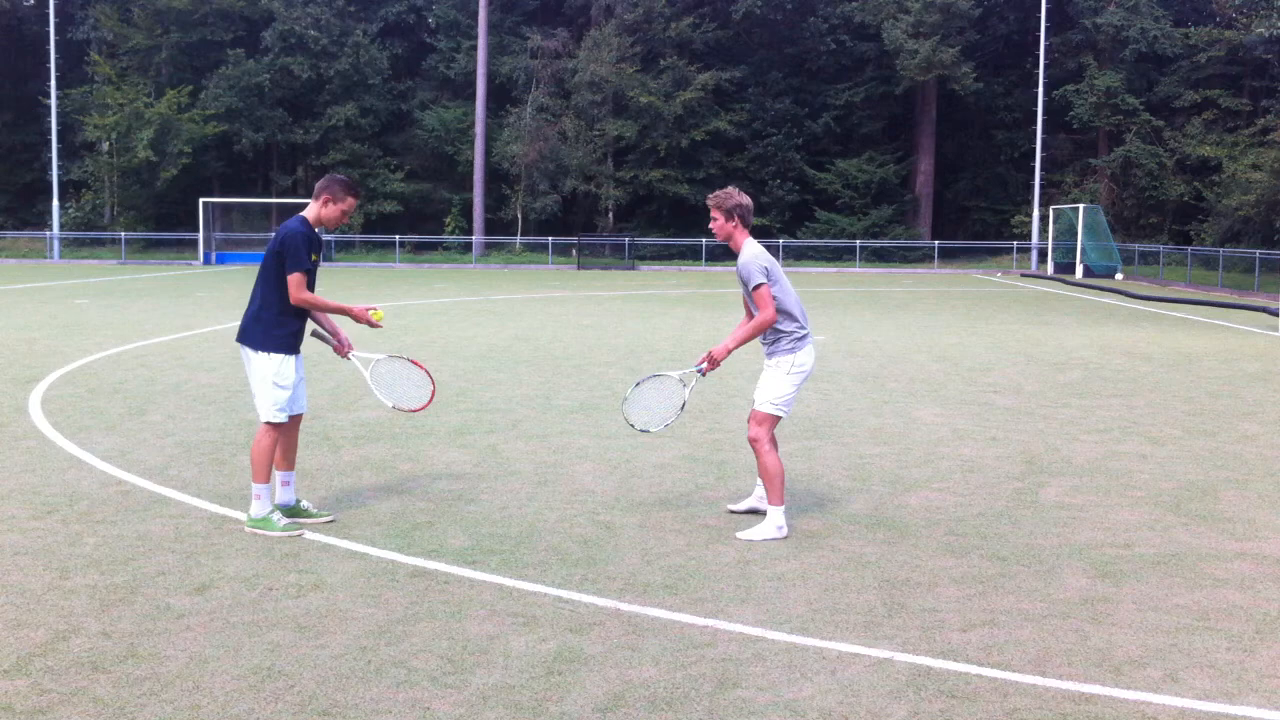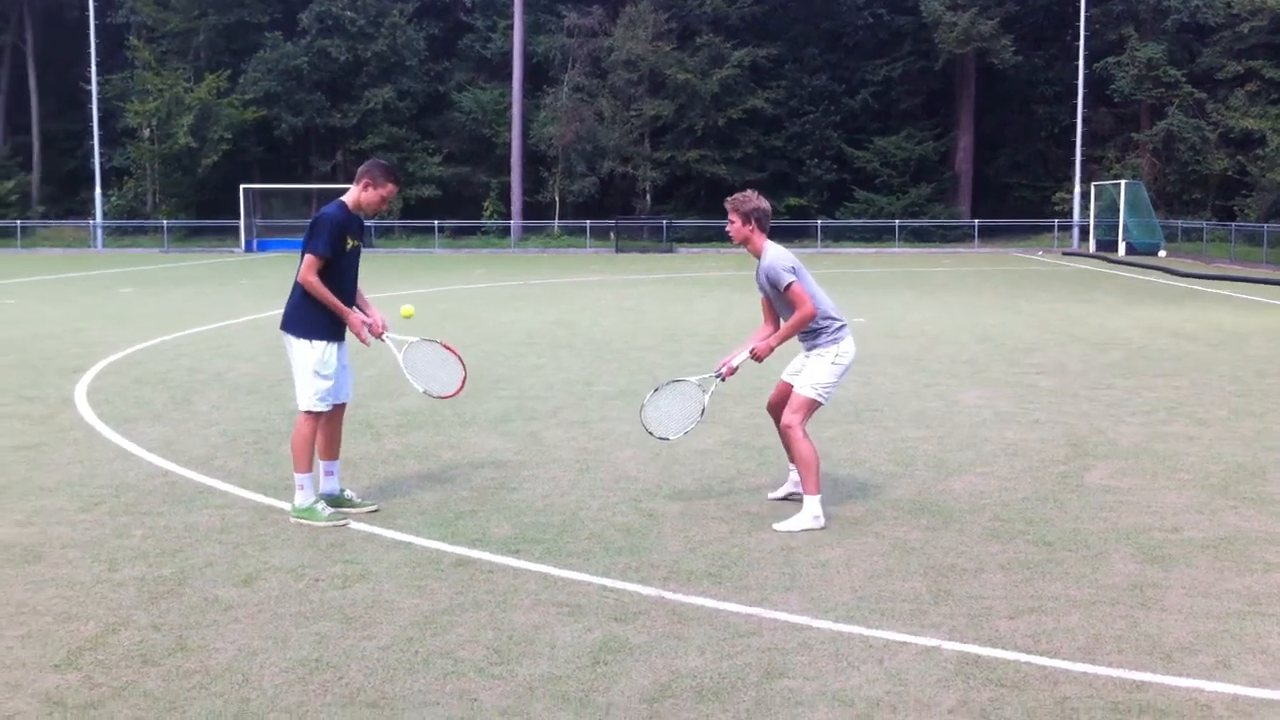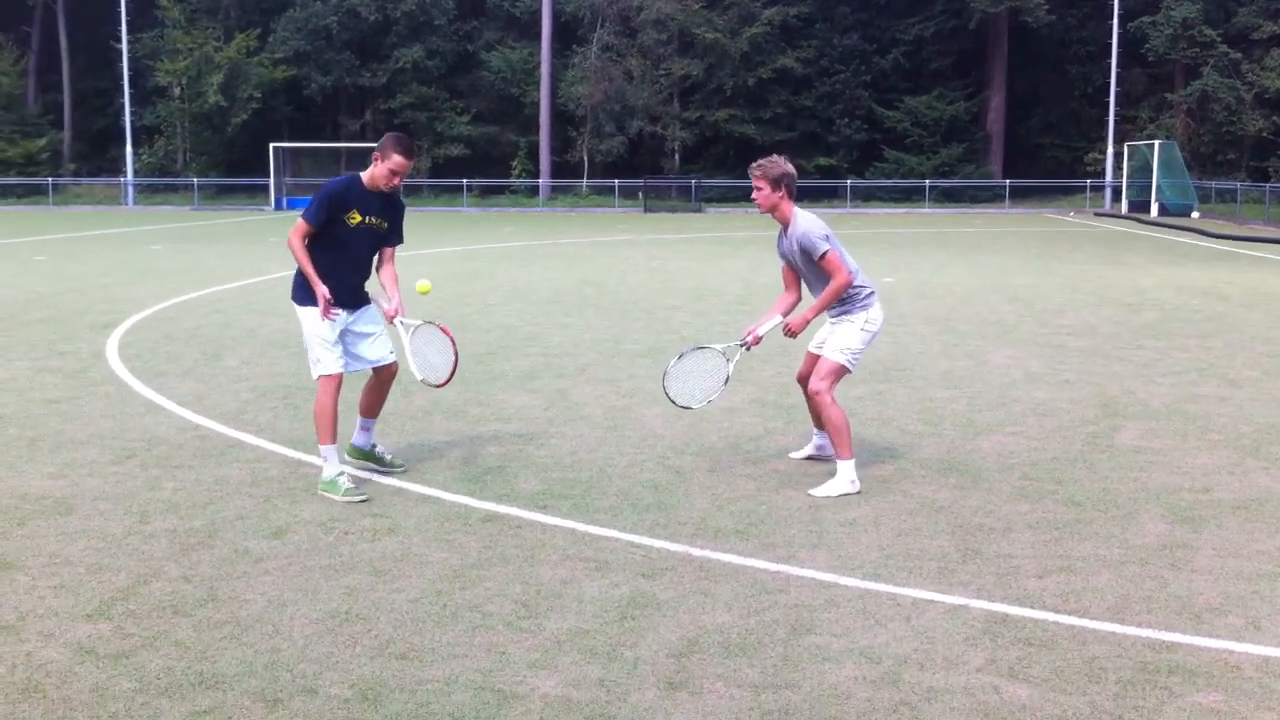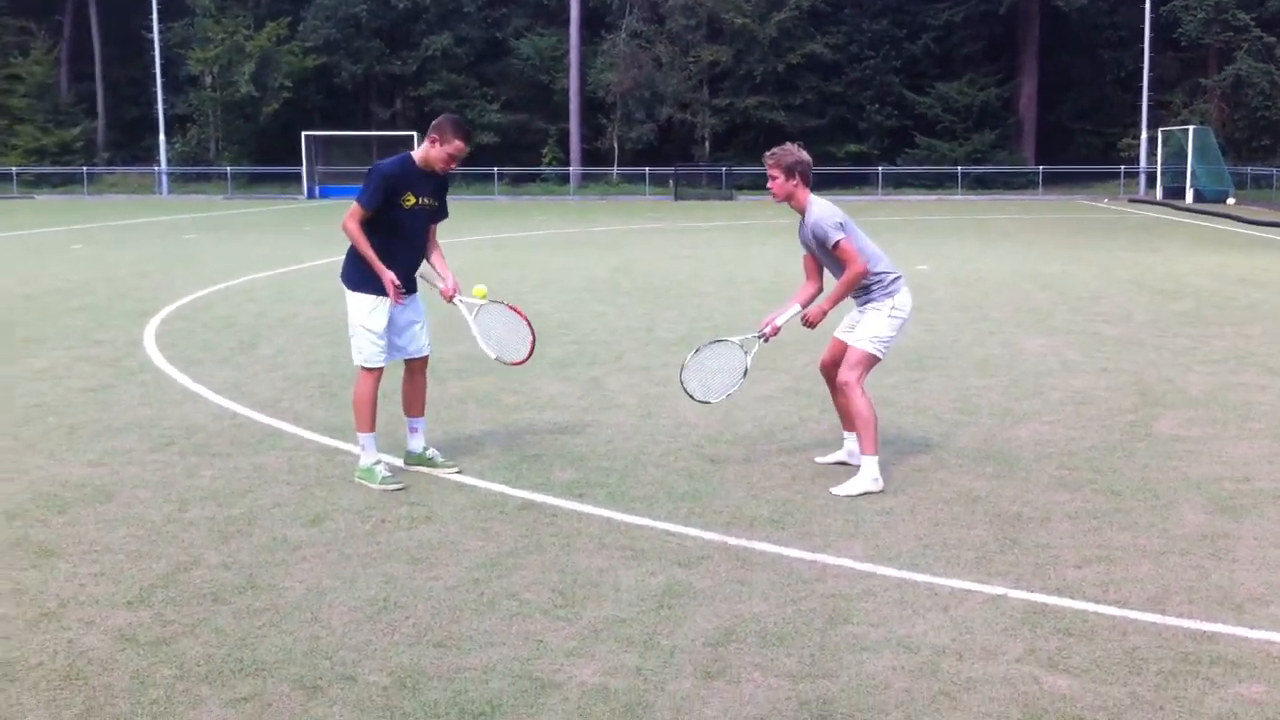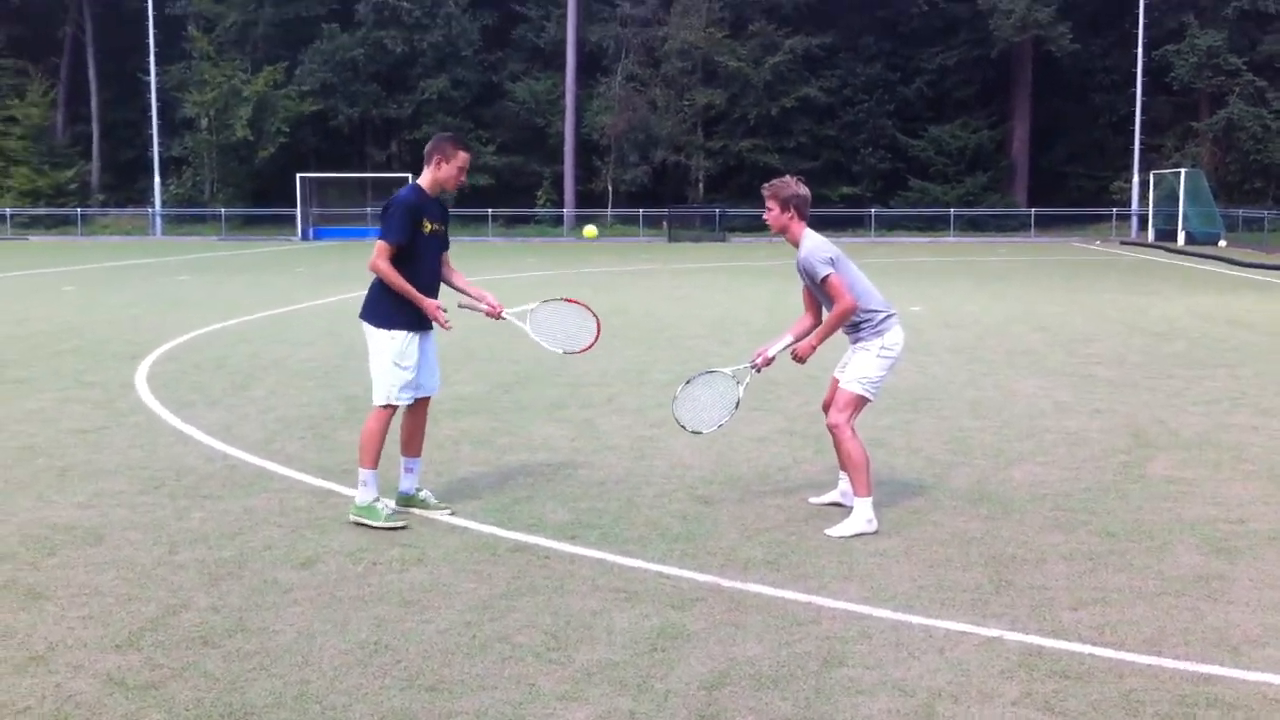
dt=0.7s
person 1, frame 1
left shoulder: (311, 238)
right shoulder: (295, 234)
right elbow: (298, 297)
left wrist: (335, 333)
right wrist: (350, 312)
left hip: (285, 344)
right hip: (267, 342)
left knee: (292, 418)
right knee: (273, 422)
left ankle: (286, 500)
right ankle: (259, 511)
person 1, frame 2
left shoulder: (357, 224)
right shoulder: (330, 218)
right elbow: (307, 277)
left wrist: (370, 313)
right wrist: (348, 314)
left hip: (332, 332)
right hip: (310, 331)
left knee: (335, 409)
right knee: (313, 410)
left ankle: (331, 491)
right ankle: (303, 501)
person 1, frame 3
left shoulder: (393, 206)
right shoulder: (336, 191)
left elbow: (385, 261)
right elbow: (296, 237)
left wrist: (394, 298)
right wrist: (317, 285)
left hip: (358, 301)
right hip: (317, 299)
left knee: (387, 366)
right knee: (331, 377)
left ankle: (362, 442)
right ankle: (330, 472)
person 1, frame 4
left shoulder: (438, 183)
right shoulder: (389, 172)
right elbow: (351, 223)
left wrist: (446, 275)
right wrist: (382, 271)
left hip: (406, 287)
right hip: (369, 285)
left knee: (418, 361)
right knee: (372, 368)
left ankle: (416, 447)
right ankle: (367, 460)
person 1, frame 5
left shoulder: (439, 209)
right shoulder: (405, 203)
left elbow: (442, 266)
right elbow: (379, 263)
left wrist: (482, 296)
right wrist: (423, 302)
left hip: (418, 324)
right hip: (390, 322)
left knee: (419, 402)
right knee: (387, 404)
left ankle: (409, 489)
right ankle: (365, 500)
person 2, frame 1
left shoulder: (749, 260)
right shoulder: (749, 257)
left elbow: (768, 316)
right elbow: (752, 318)
left wrist: (728, 347)
right wrist: (719, 351)
left hip: (789, 355)
right hip: (783, 354)
left knee: (758, 435)
right knee: (759, 427)
left ankle: (776, 521)
right ankle: (763, 495)
person 2, frame 2
left shoulder: (773, 261)
right shoulder: (763, 266)
left elbow: (807, 310)
right elbow: (770, 324)
left wrist: (771, 345)
right wrist: (737, 356)
left hip: (831, 345)
right hip: (816, 346)
left knee: (793, 421)
right knee: (776, 406)
left ankle: (812, 511)
right ankle: (799, 477)
person 2, frame 3
left shoulder: (806, 230)
right shoulder: (784, 239)
left elbow: (843, 278)
right elbow: (792, 293)
left wrist: (805, 318)
right wrist: (762, 325)
left hip: (859, 312)
right hip: (839, 314)
left knee: (819, 388)
right knee: (805, 379)
left ankle: (847, 475)
right ankle: (822, 442)
person 2, frame 4
left shoulder: (820, 217)
right shoulder: (806, 225)
left elbow: (858, 267)
right elbow: (813, 283)
left wrist: (824, 308)
right wrist: (778, 316)
left hip: (886, 299)
right hip: (869, 301)
left knee: (849, 379)
right knee: (830, 366)
left ankle: (870, 471)
right ankle: (853, 446)
person 2, frame 5
left shoulder: (811, 252)
right shoulder: (806, 253)
left elbow: (846, 303)
right elbow: (812, 316)
left wrist: (811, 343)
right wrist: (773, 347)
left hip: (878, 338)
right hip: (866, 338)
left knee: (839, 420)
right knee: (831, 407)
left ankle: (864, 514)
right ankle: (847, 489)
